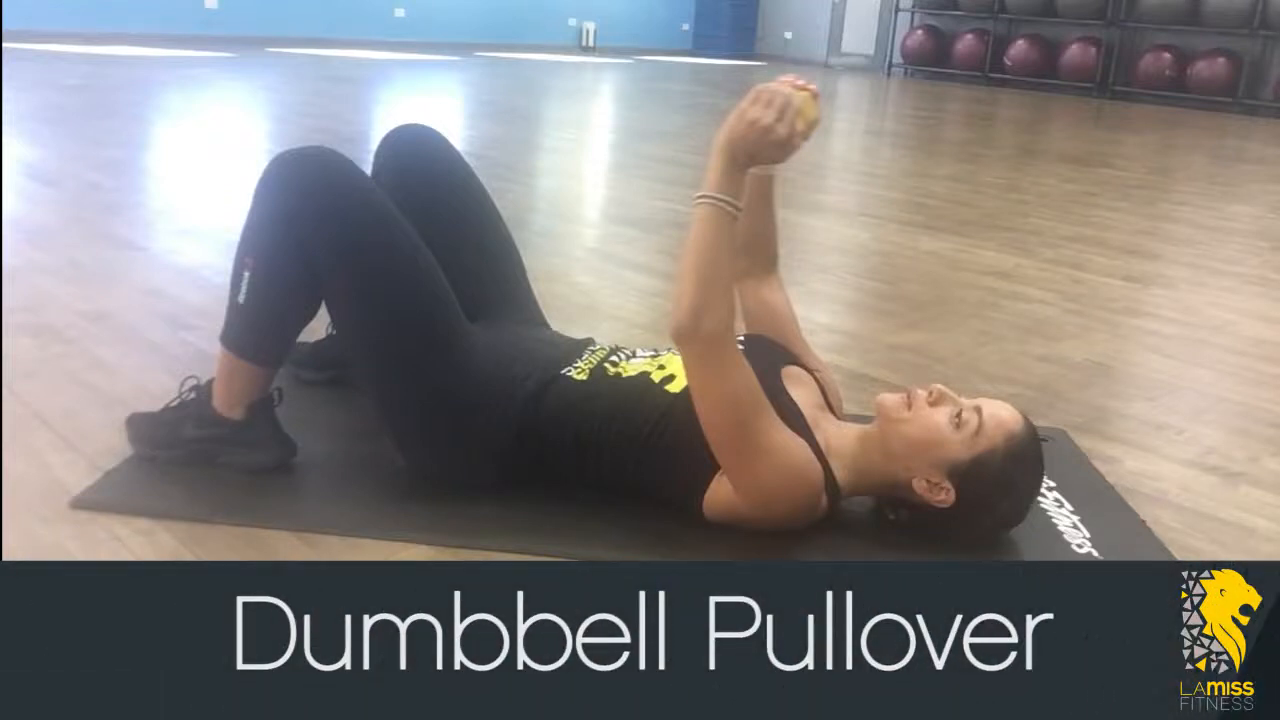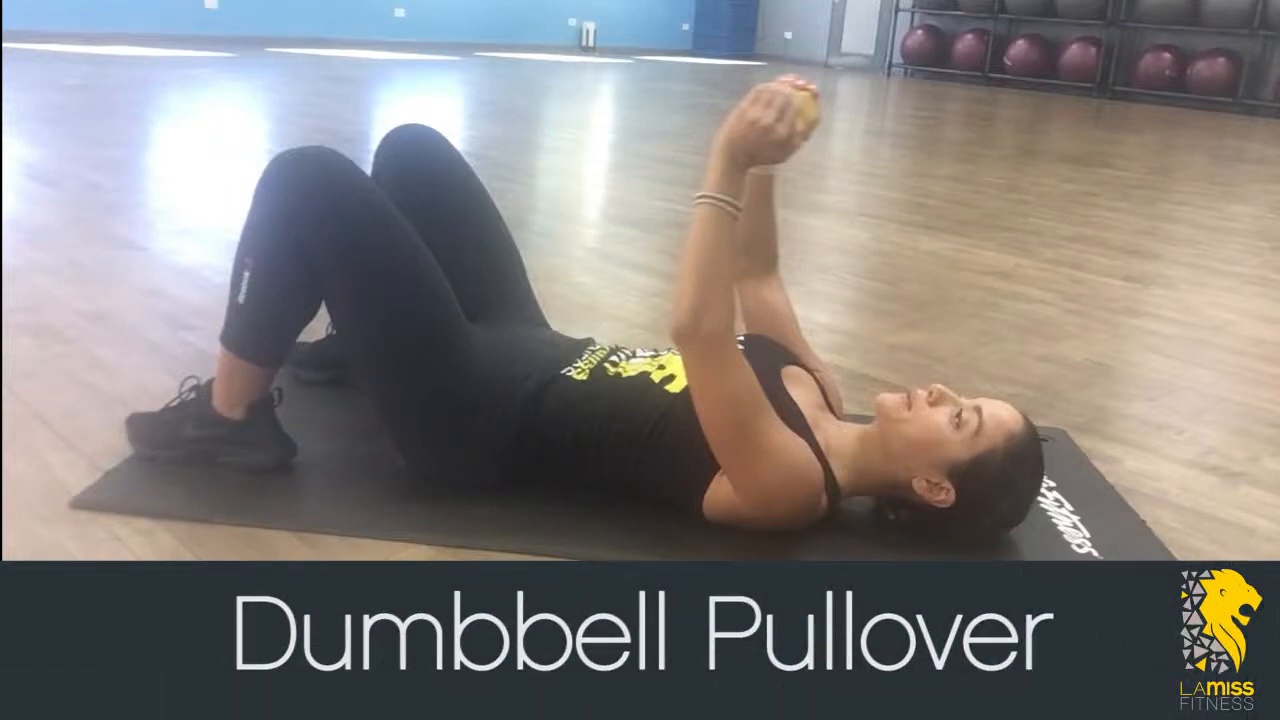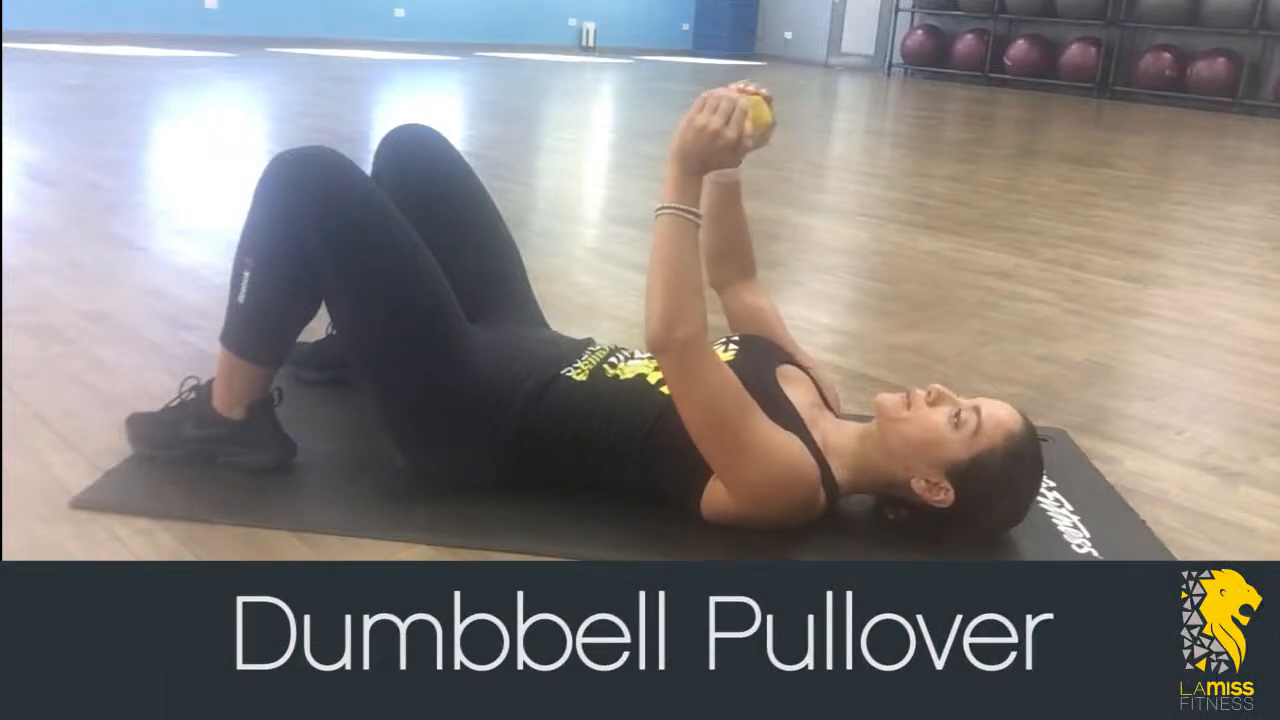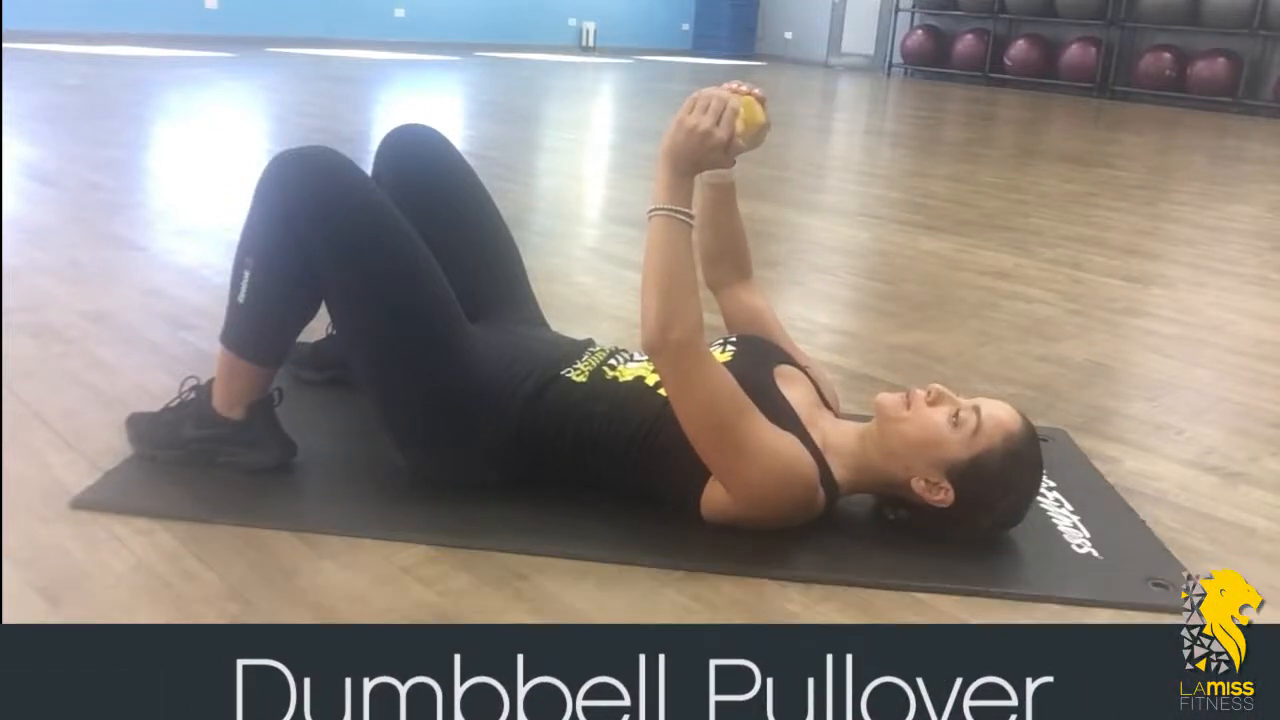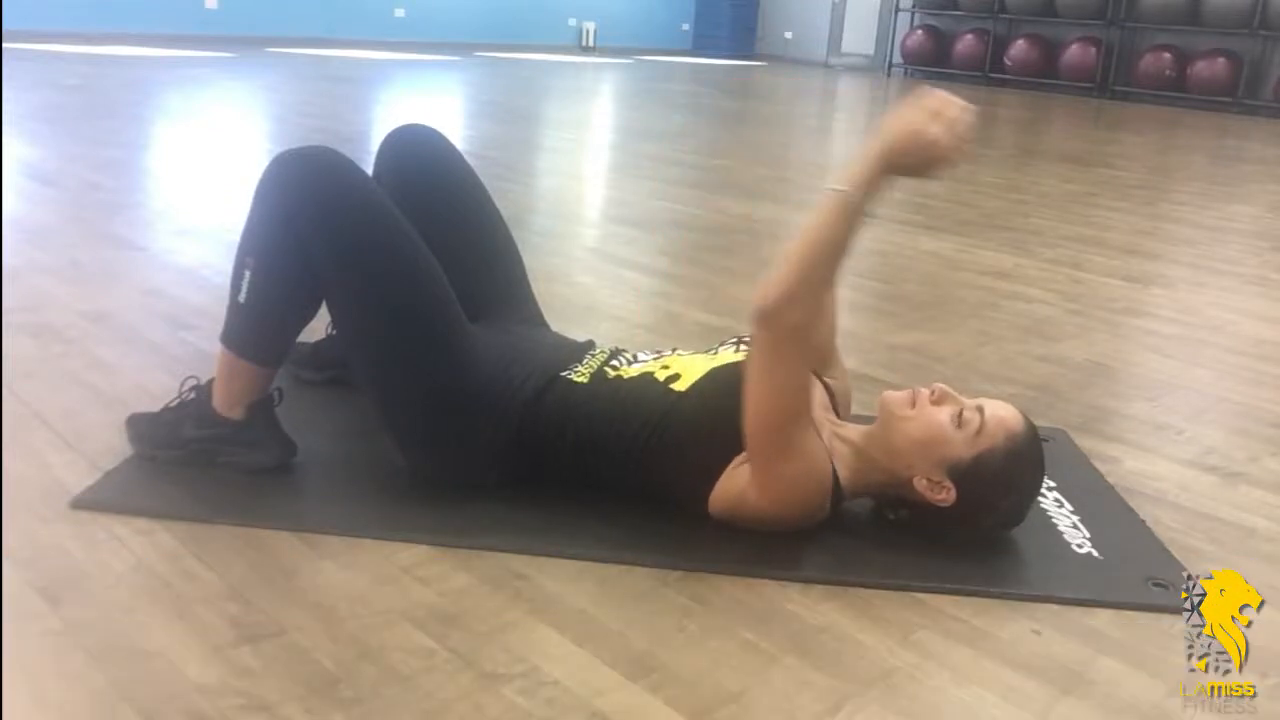
dt=0.4s
person 1, frame 1
left shoulder: (790, 483)
right shoulder: (815, 398)
left elbow: (697, 328)
right elbow: (755, 278)
left wrist: (729, 165)
right wrist: (759, 166)
left hip: (475, 416)
right hip: (528, 354)
left knee: (306, 179)
right knee: (410, 149)
left ankle: (228, 415)
right ankle: (356, 342)
person 1, frame 2
left shoulder: (790, 484)
right shoulder: (815, 397)
left elbow: (697, 330)
right elbow: (753, 280)
left wrist: (728, 164)
right wrist: (760, 165)
left hip: (474, 415)
right hip: (528, 356)
left knee: (307, 180)
right knee: (410, 149)
left ankle: (228, 416)
right ankle: (351, 341)
person 1, frame 3
left shoulder: (787, 481)
right shoulder: (813, 394)
left elbow: (673, 339)
right elbow: (735, 281)
left wrist: (686, 170)
right wrist: (725, 168)
left hip: (472, 411)
right hip: (529, 354)
left knee: (306, 179)
right knee: (410, 148)
left ankle: (228, 415)
right ankle: (353, 343)
person 1, frame 4
left shoulder: (786, 483)
right shoulder: (811, 396)
left elbow: (669, 340)
right elbow: (731, 283)
left wrist: (677, 170)
right wrist: (719, 167)
left hip: (472, 412)
right hip: (527, 356)
left knee: (306, 178)
right knee: (411, 147)
left ankle: (226, 417)
right ankle: (351, 344)
person 1, frame 5
left shoulder: (793, 487)
right shoulder: (837, 417)
left elbow: (780, 308)
right elbow: (805, 307)
left wrist: (880, 165)
right wrist: (891, 169)
left hip: (473, 416)
right hip: (530, 358)
left knee: (309, 180)
right knee: (411, 148)
left ankle: (228, 415)
right ankle: (350, 344)
